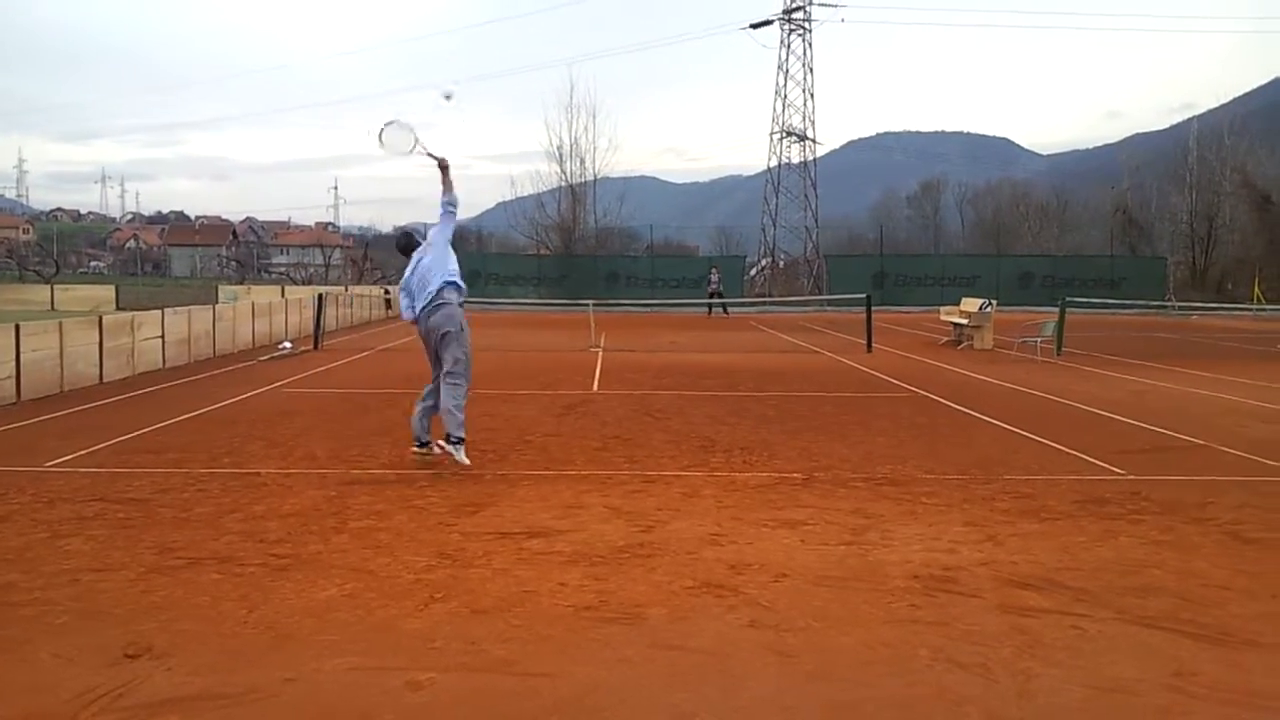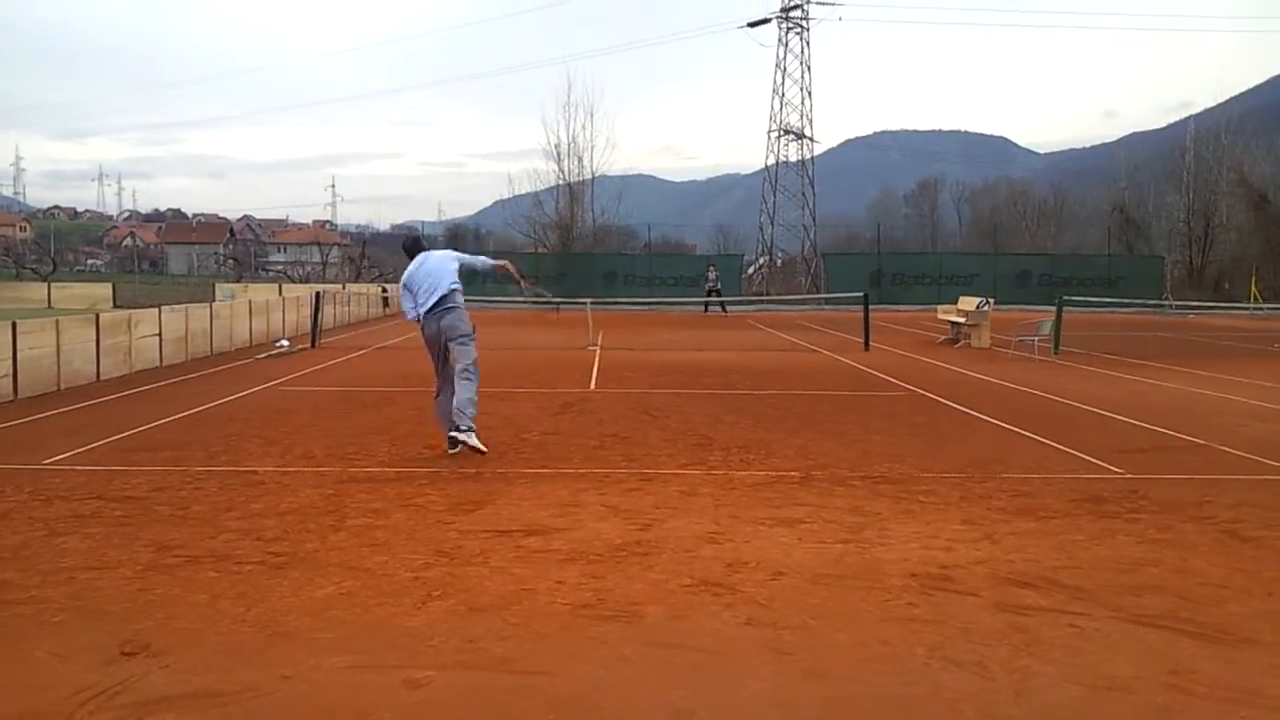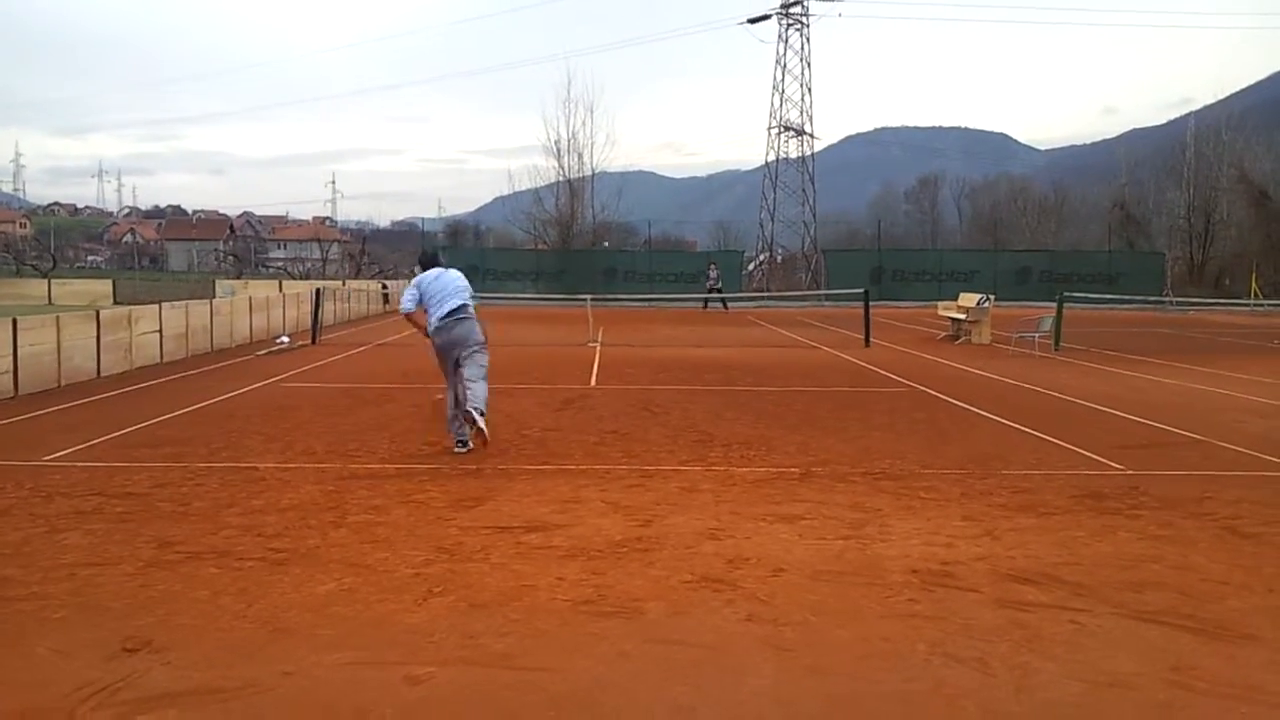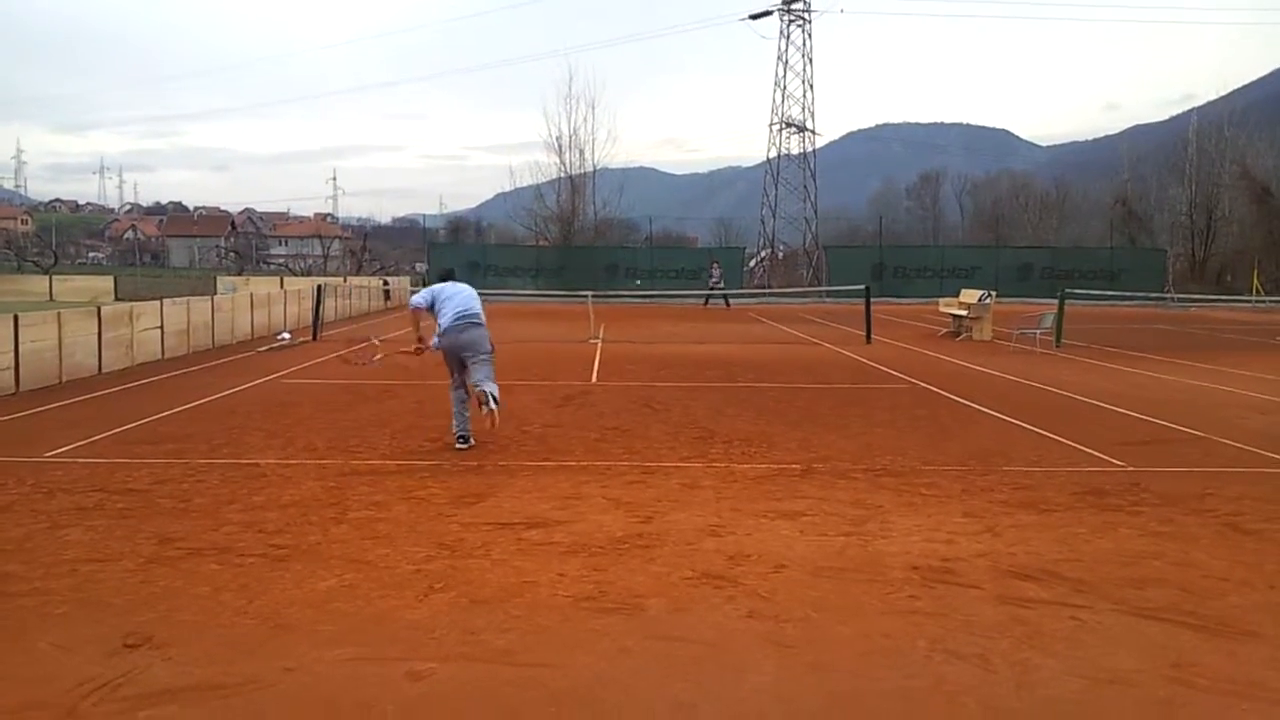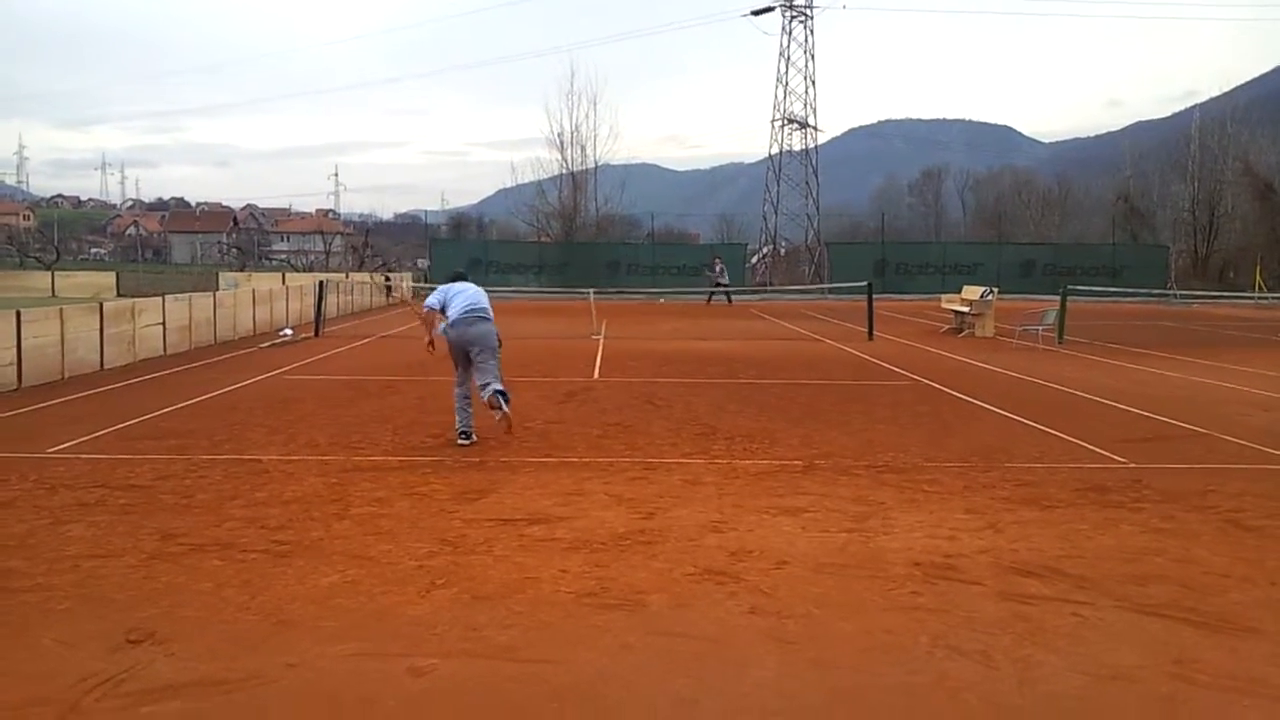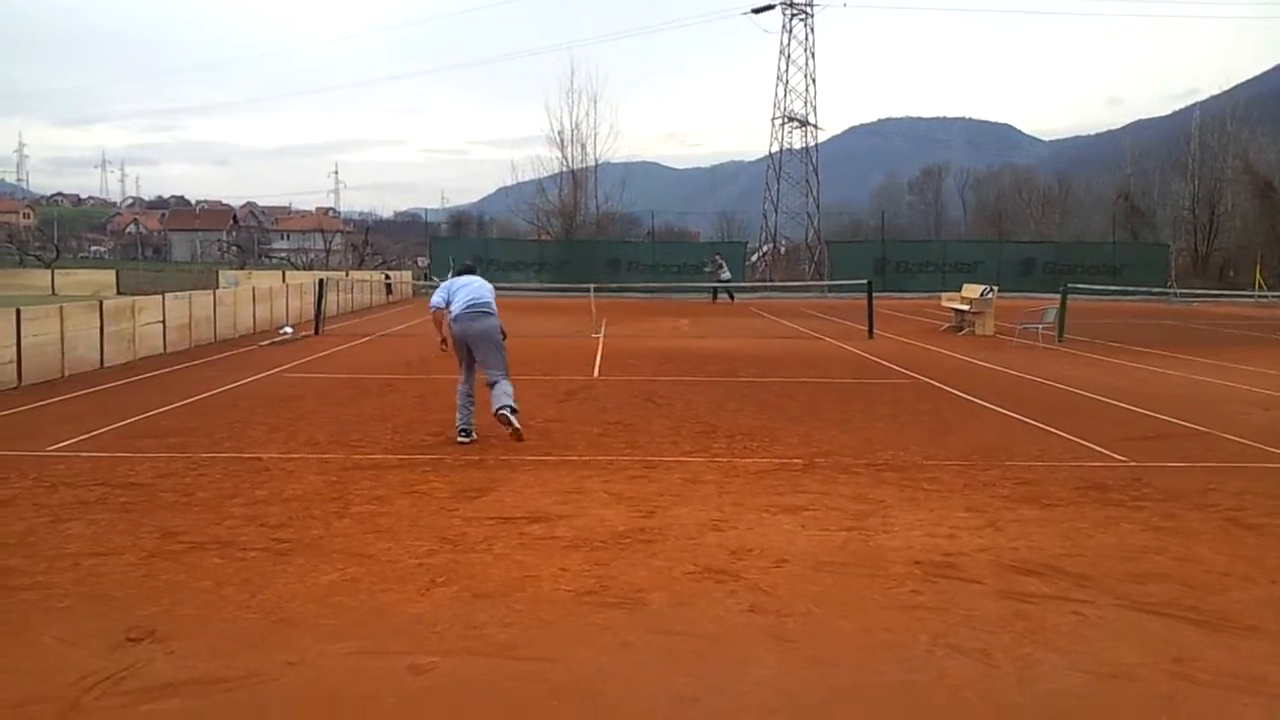
dt=0.1s
person 1, frame 1
left shoulder: (408, 277)
right shoulder: (435, 241)
left elbow: (408, 317)
right elbow: (449, 208)
right wrist: (445, 174)
left hip: (428, 323)
right hip: (447, 312)
left knee: (439, 380)
right knee: (455, 378)
left ankle: (423, 439)
right ankle: (454, 438)
person 1, frame 2
left shoulder: (407, 276)
right shoulder: (446, 255)
left elbow: (411, 316)
right elbow: (479, 262)
right wrist: (508, 267)
left hip: (430, 325)
right hip: (453, 315)
left knee: (444, 382)
right knee: (465, 374)
left ankle: (453, 439)
right ankle: (464, 428)
person 1, frame 3
left shoulder: (419, 281)
right shoulder: (458, 275)
left elbow: (407, 309)
left wrist: (426, 329)
left hip: (441, 334)
right hip: (466, 327)
left knee: (454, 385)
right knee: (475, 380)
left ankle: (461, 439)
right ankle: (475, 410)
person 1, frame 4
left shoulder: (433, 290)
right shoulder: (469, 291)
left elbow: (416, 303)
left wrist: (418, 334)
right wrist: (431, 344)
left hip: (448, 337)
right hip: (476, 333)
left knee: (458, 384)
right knee: (484, 380)
left ankle: (462, 435)
right ankle: (486, 395)
person 1, frame 5
left shoulder: (443, 290)
right shoulder: (479, 292)
left elbow: (429, 307)
left wrist: (429, 335)
right wrist: (444, 324)
left hip: (455, 330)
right hip: (482, 328)
left knee: (462, 380)
right knee: (490, 380)
left ankle: (464, 431)
right ankle: (496, 396)
person 1, frame 6
left shoulder: (448, 284)
right shoulder: (485, 284)
left elbow: (436, 306)
left wrist: (441, 334)
left hip: (459, 324)
right hip: (487, 323)
left knee: (466, 378)
right knee: (497, 377)
left ankle: (464, 429)
right ankle: (505, 408)
